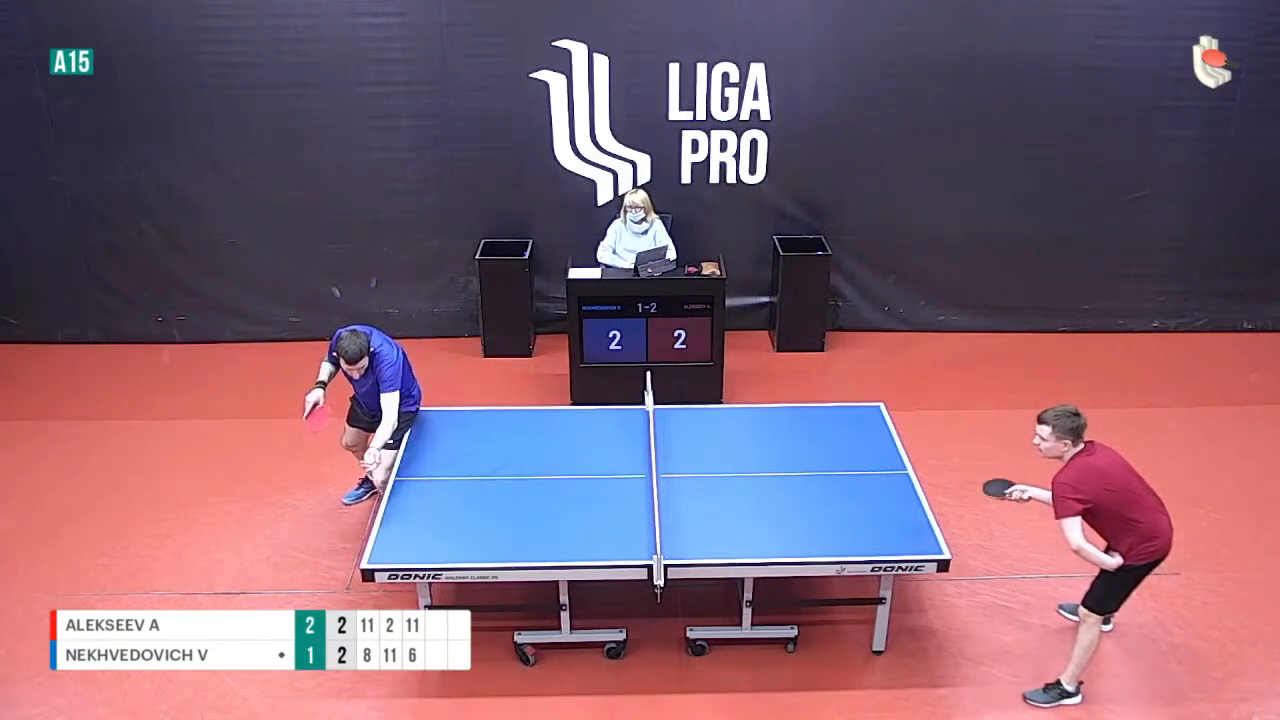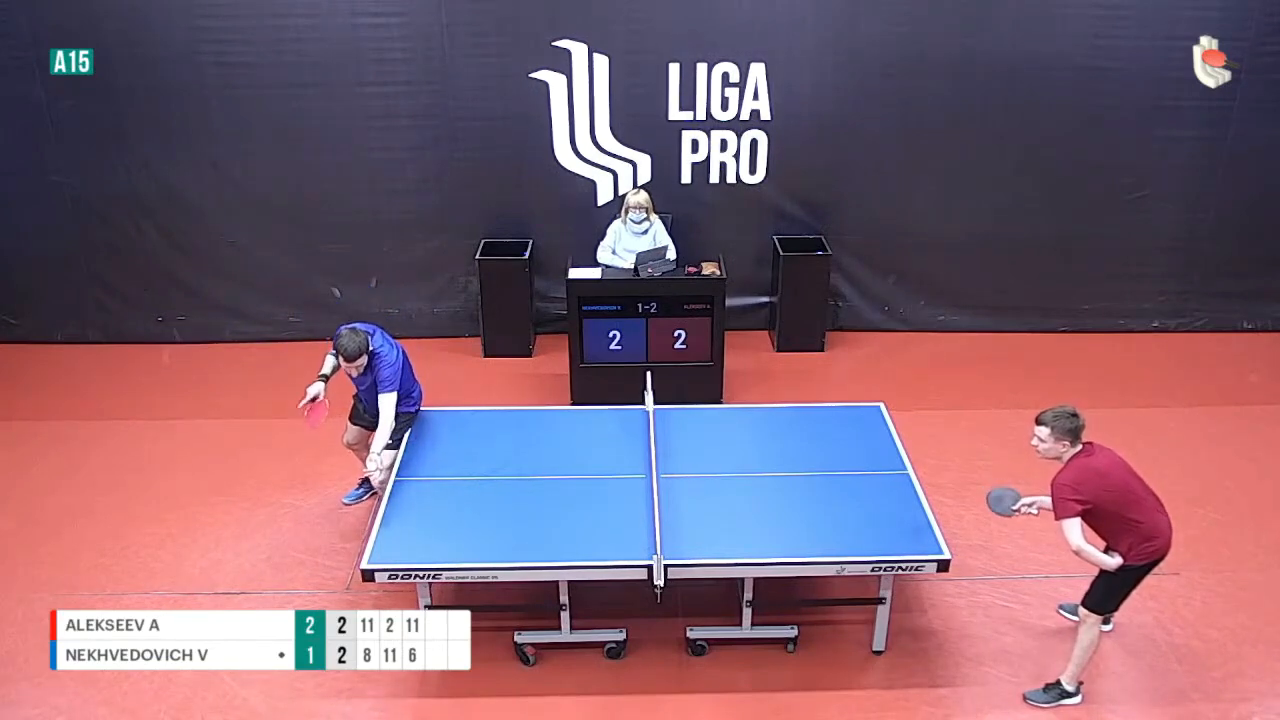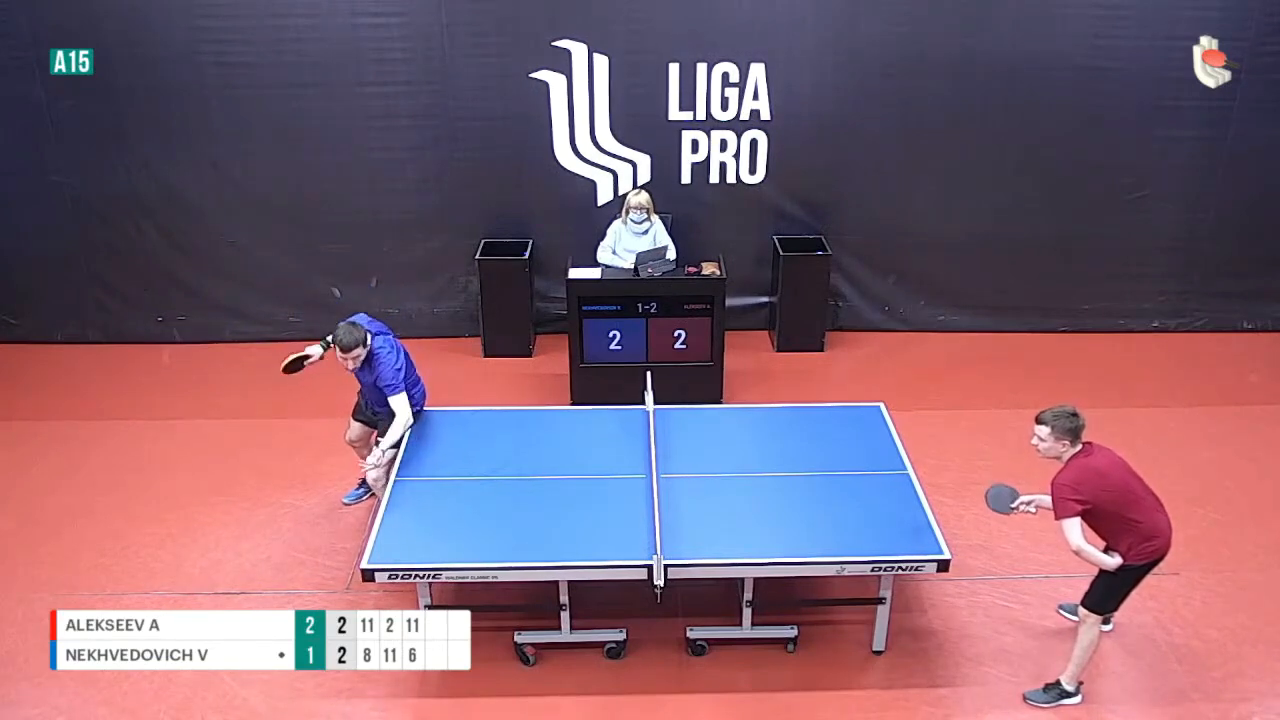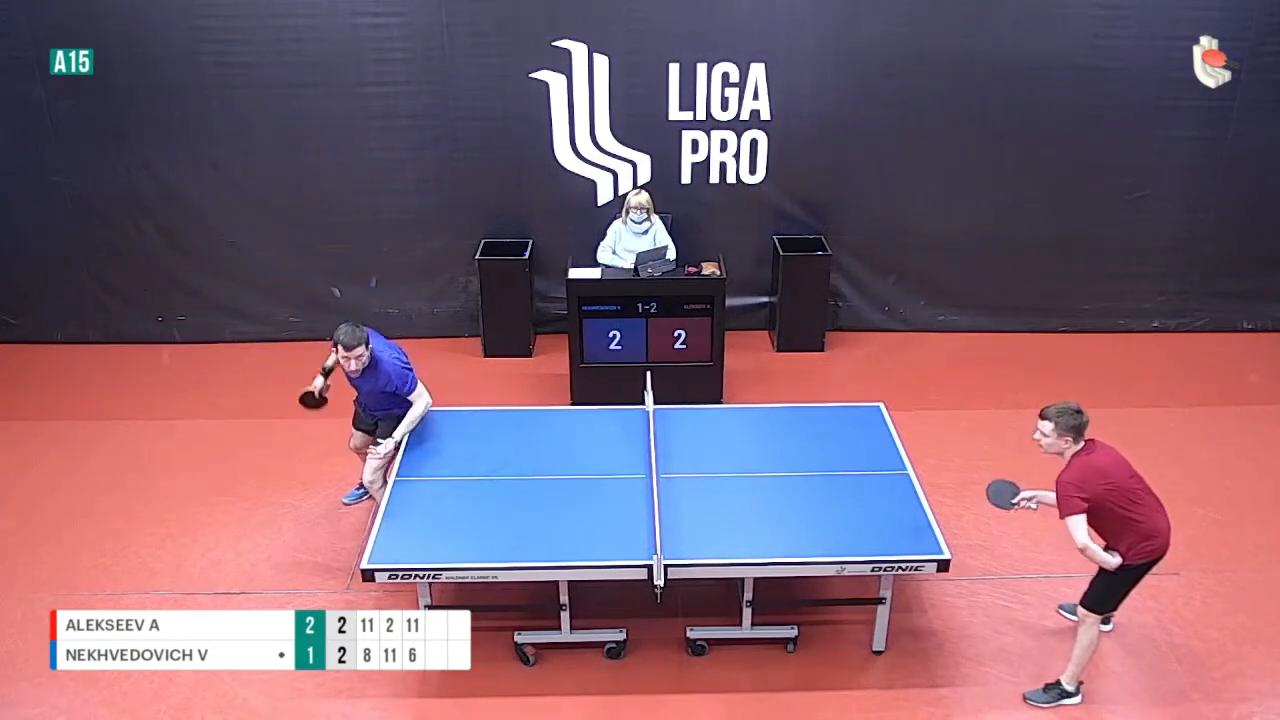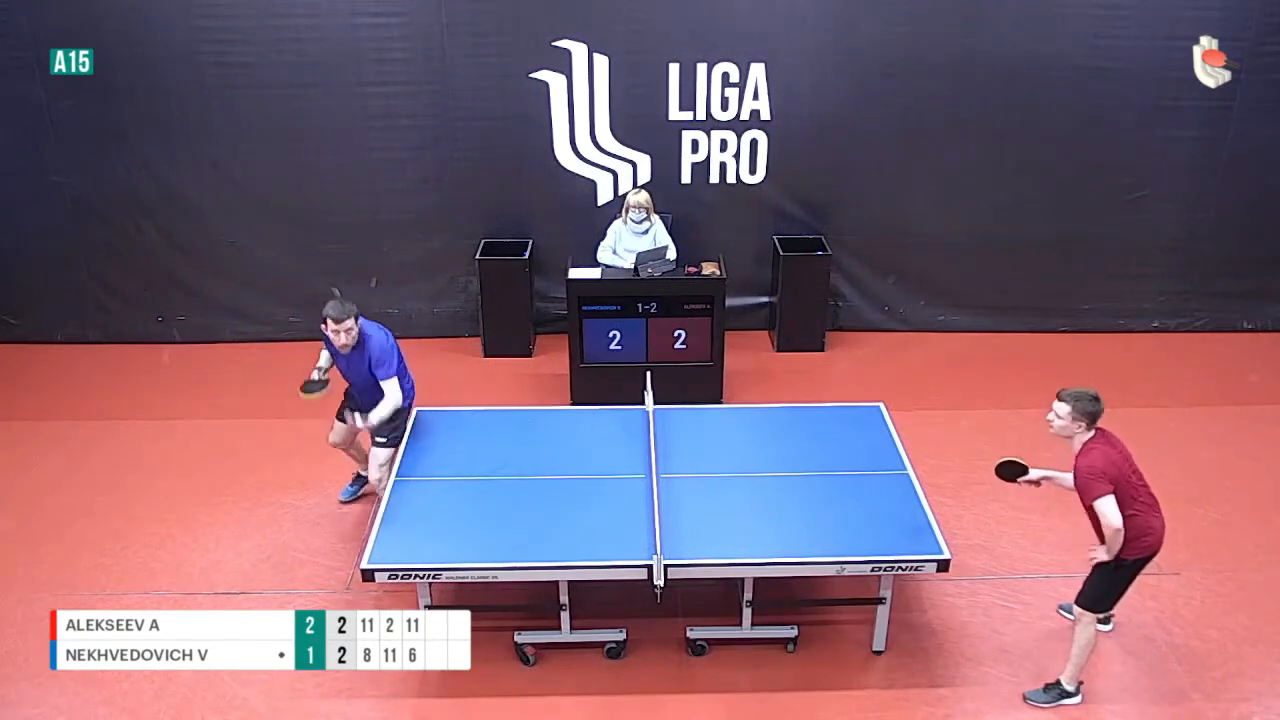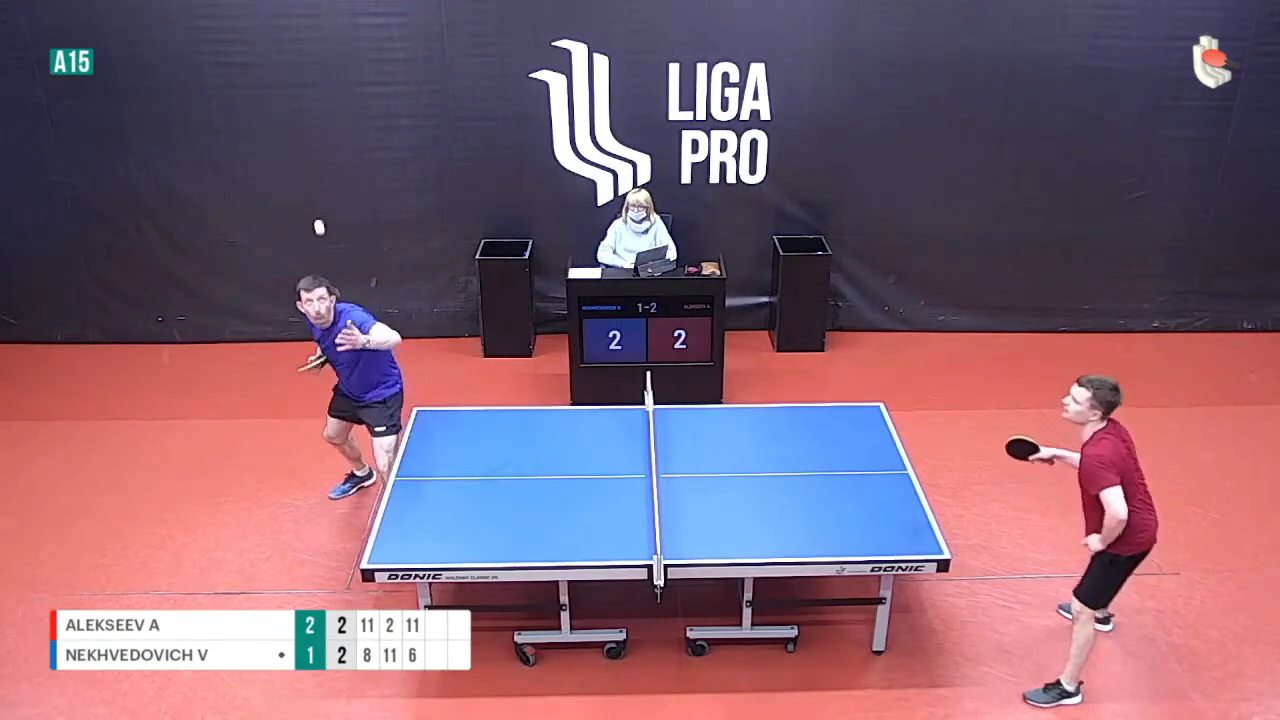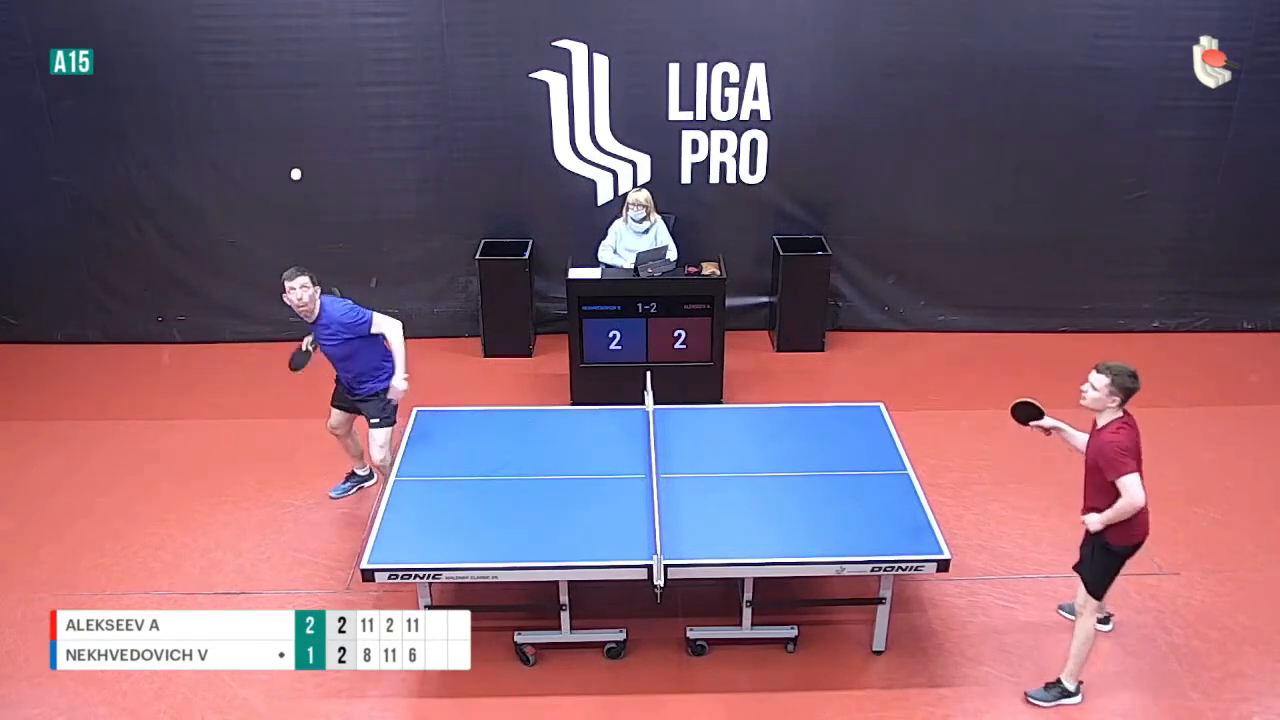
dt=0.3s
person 1, frame 1
left shoulder: (1067, 480)
right shoulder: (1096, 451)
left elbow: (1078, 544)
left wrist: (1112, 563)
right wrist: (1034, 492)
left hip: (1144, 546)
right hip: (1156, 528)
left knee: (1089, 615)
left ankle: (1068, 688)
right ankle: (1102, 612)
person 1, frame 2
left shoulder: (1065, 481)
right shoulder: (1095, 452)
left elbow: (1077, 545)
left wrist: (1112, 564)
right wrist: (1039, 502)
left hip: (1143, 546)
right hip: (1155, 528)
left knee: (1089, 615)
left ankle: (1068, 687)
right ankle: (1102, 612)
person 1, frame 3
left shoulder: (1065, 481)
right shoulder: (1094, 452)
left elbow: (1076, 545)
left wrist: (1111, 563)
right wrist: (1038, 500)
left hip: (1143, 545)
right hip: (1155, 528)
left knee: (1089, 615)
left ankle: (1068, 688)
right ankle: (1101, 612)
person 1, frame 4
left shoulder: (1070, 479)
right shoulder: (1096, 449)
left elbow: (1083, 543)
left wrist: (1111, 563)
right wrist: (1039, 496)
left hip: (1141, 545)
right hip: (1154, 527)
left knee: (1089, 614)
left ankle: (1068, 687)
right ankle: (1102, 612)
person 1, frame 5
left shoulder: (1088, 465)
right shoulder: (1103, 439)
left elbow: (1113, 523)
left wrist: (1109, 551)
right wrist: (1047, 476)
left hip: (1134, 541)
right hip: (1148, 525)
left knee: (1084, 612)
left ankle: (1068, 687)
right ankle: (1102, 612)
person 1, frame 6
left shoulder: (1097, 454)
right shoulder: (1112, 430)
left elbow: (1118, 513)
left wrist: (1102, 541)
right wrist: (1058, 455)
left hip: (1126, 539)
right hip: (1140, 527)
left knee: (1081, 610)
left ankle: (1068, 687)
right ankle: (1101, 612)
person 1, frame 7
left shoulder: (1113, 441)
right shoulder: (1115, 421)
left elbow: (1135, 499)
right elbow: (1093, 448)
left wrist: (1101, 520)
right wrist: (1058, 427)
left hip: (1117, 532)
right hip: (1110, 525)
left knee: (1085, 605)
right knee: (1089, 567)
left ankle: (1068, 686)
right ankle: (1100, 613)
person 2, frame 1
left shoulder: (387, 360)
right shoulder: (340, 340)
left elbow: (390, 418)
right elbow: (330, 362)
left wrist: (374, 449)
right wrist: (320, 386)
left hip: (399, 406)
right hip: (365, 400)
left knee: (382, 479)
right knee: (350, 443)
right ankle: (371, 480)
person 2, frame 2
left shoulder: (386, 360)
right shoulder: (344, 336)
left elbow: (387, 419)
right elbow: (333, 356)
left wrist: (375, 454)
right wrist: (322, 379)
left hip: (399, 407)
right hip: (368, 398)
left knee: (381, 479)
right knee: (351, 441)
right ankle: (371, 480)
person 2, frame 3
left shoulder: (385, 363)
right shoulder: (357, 325)
left elbow: (405, 416)
left wrist: (381, 450)
right wrist: (323, 345)
left hip: (398, 406)
right hip: (372, 396)
left knee: (375, 476)
right knee: (354, 439)
right ankle: (371, 481)
person 2, frame 4
left shoulder: (389, 365)
right shoulder: (347, 338)
left elbow: (424, 401)
left wrist: (394, 440)
right wrist: (324, 373)
left hip: (395, 411)
right hip: (367, 403)
left knee: (371, 478)
right knee: (358, 446)
right ankle: (374, 482)
person 2, frame 5
left shoulder: (378, 344)
right shoulder: (333, 335)
left elbow: (394, 398)
left wrist: (370, 422)
right wrist: (321, 369)
left hip: (390, 406)
right hip: (359, 397)
left knee: (378, 478)
right knee: (337, 441)
right ankle: (365, 471)
person 2, frame 6
left shoulder: (352, 317)
right shoulder: (314, 322)
left elbow: (393, 338)
left wrist: (364, 341)
right wrist: (319, 358)
left hip: (382, 394)
right hip: (348, 389)
left knee: (386, 468)
right knee: (332, 436)
right ankle: (361, 473)
person 2, frame 7
left shoulder: (340, 313)
right shoulder: (309, 313)
left elbow: (392, 326)
left wrist: (400, 375)
left hip: (378, 386)
right hip: (347, 382)
left knee: (379, 460)
right knee: (337, 428)
right ankle: (362, 474)
